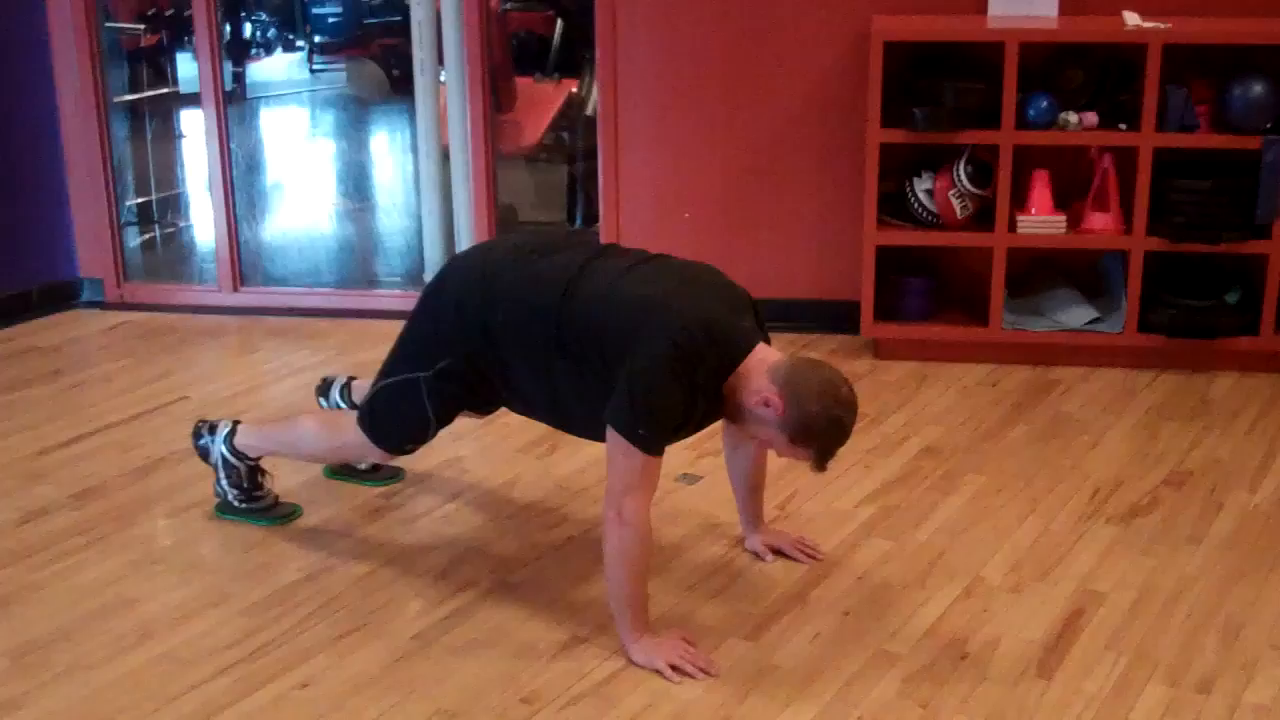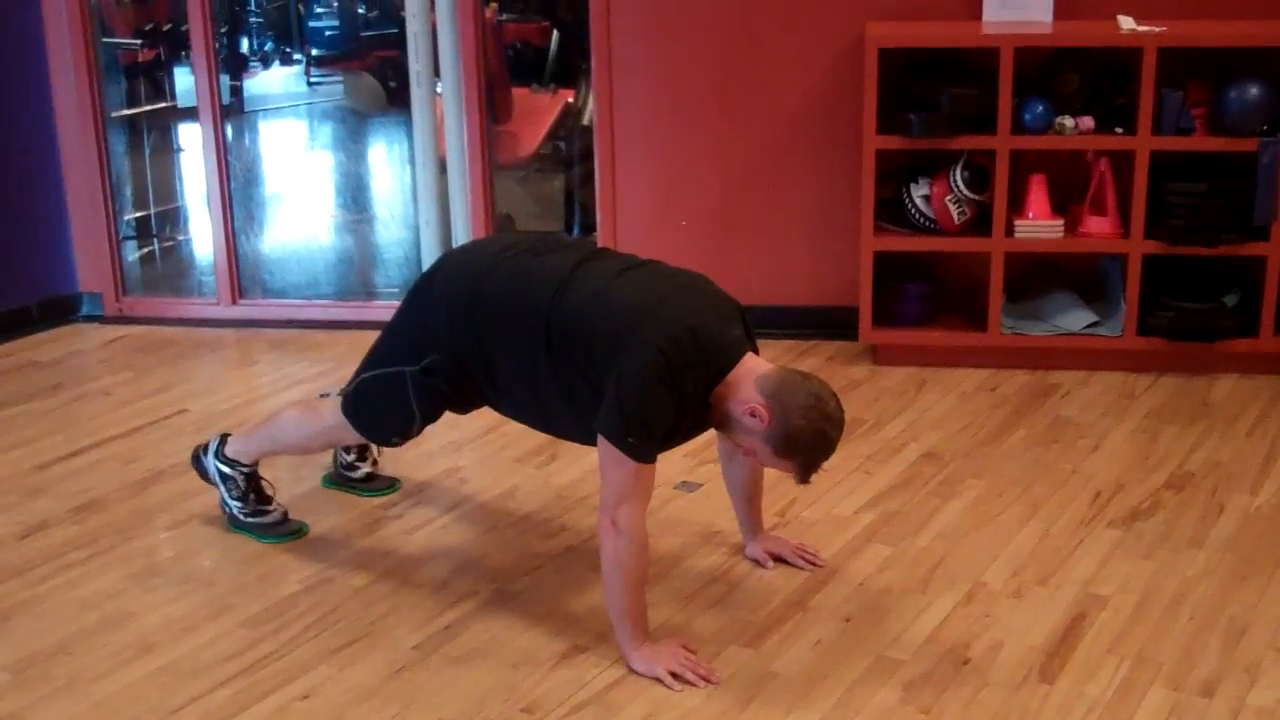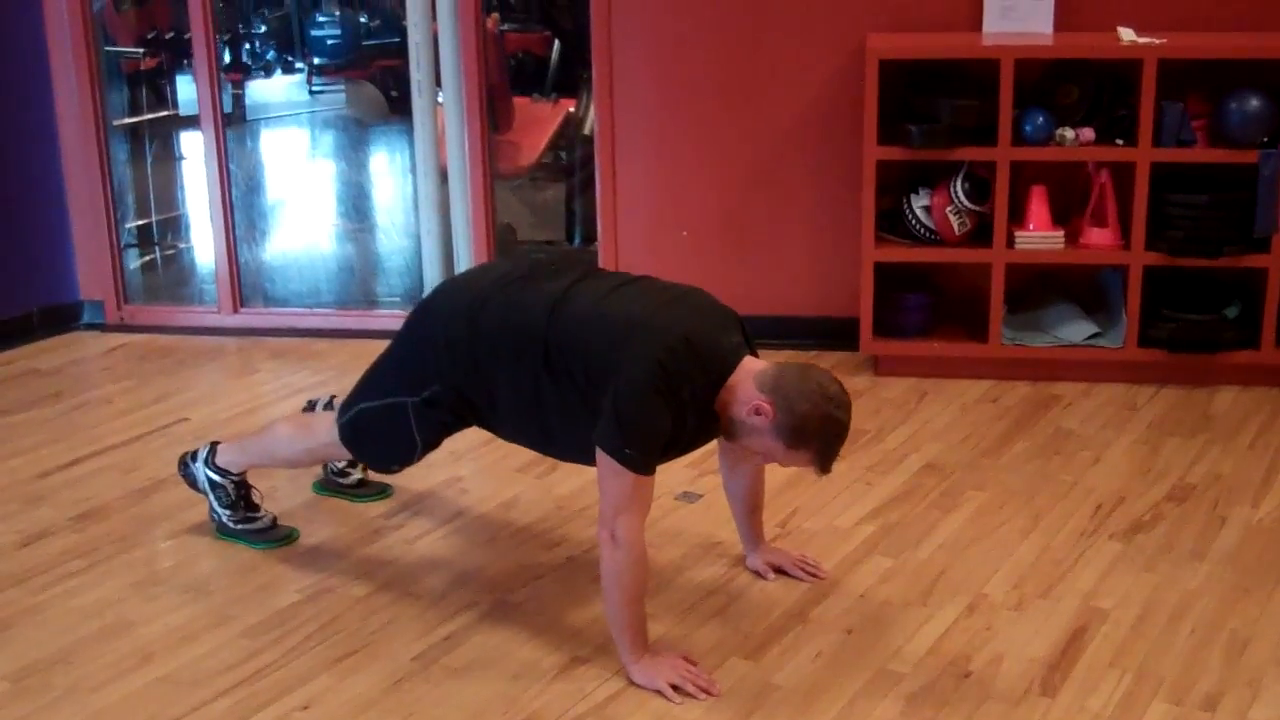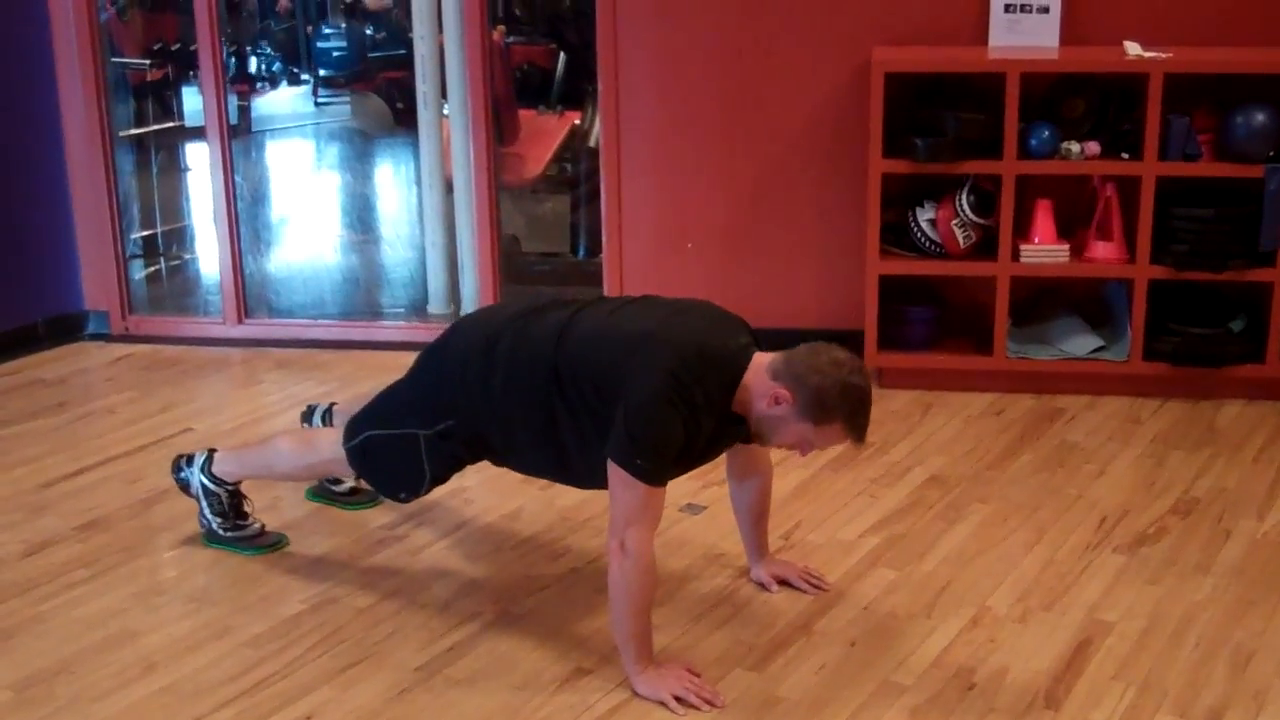
dt=0.3s
person 1, frame 1
left shoulder: (745, 336)
right shoulder: (670, 365)
left elbow: (740, 435)
right elbow: (626, 510)
left wrist: (753, 526)
right wrist: (637, 637)
left hip: (524, 273)
right hip: (475, 305)
right knee: (376, 434)
left ankle: (346, 390)
right ankle: (231, 443)
person 1, frame 2
left shoulder: (734, 346)
right shoulder: (657, 374)
left elbow: (736, 448)
right elbow: (620, 520)
left wrist: (754, 533)
right wrist: (637, 646)
left hip: (518, 276)
right hip: (465, 301)
right knee: (362, 415)
left ankle: (348, 456)
right ankle: (230, 457)
person 1, frame 3
left shoulder: (737, 357)
right shoulder: (654, 382)
left elbow: (737, 455)
right elbow: (619, 533)
left wrist: (755, 545)
right wrist: (637, 657)
left hip: (515, 303)
right hip: (464, 332)
right knee: (353, 435)
left ankle: (331, 405)
right ankle: (217, 465)
person 1, frame 4
left shoulder: (745, 362)
right shoulder: (668, 393)
left elbow: (749, 466)
right elbow: (629, 543)
left wrist: (759, 557)
left hip: (515, 353)
right hip: (476, 377)
right knee: (354, 453)
left ankle: (328, 414)
right ankle: (211, 472)
